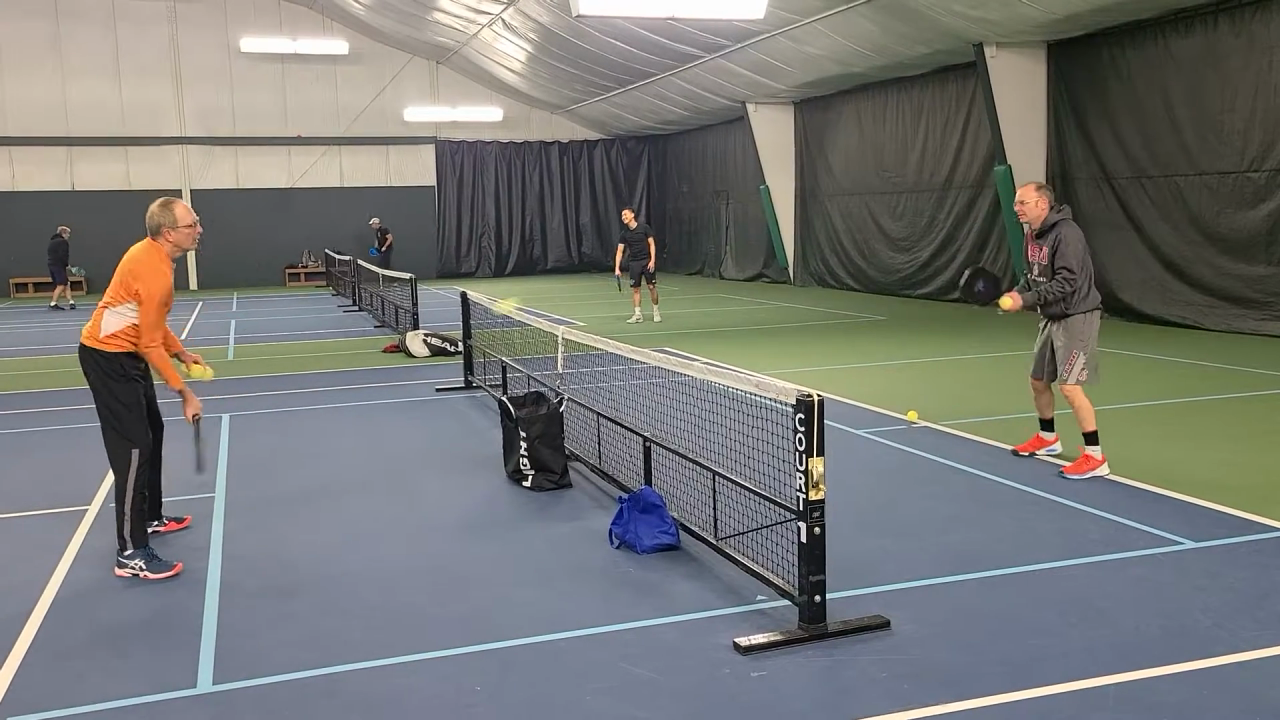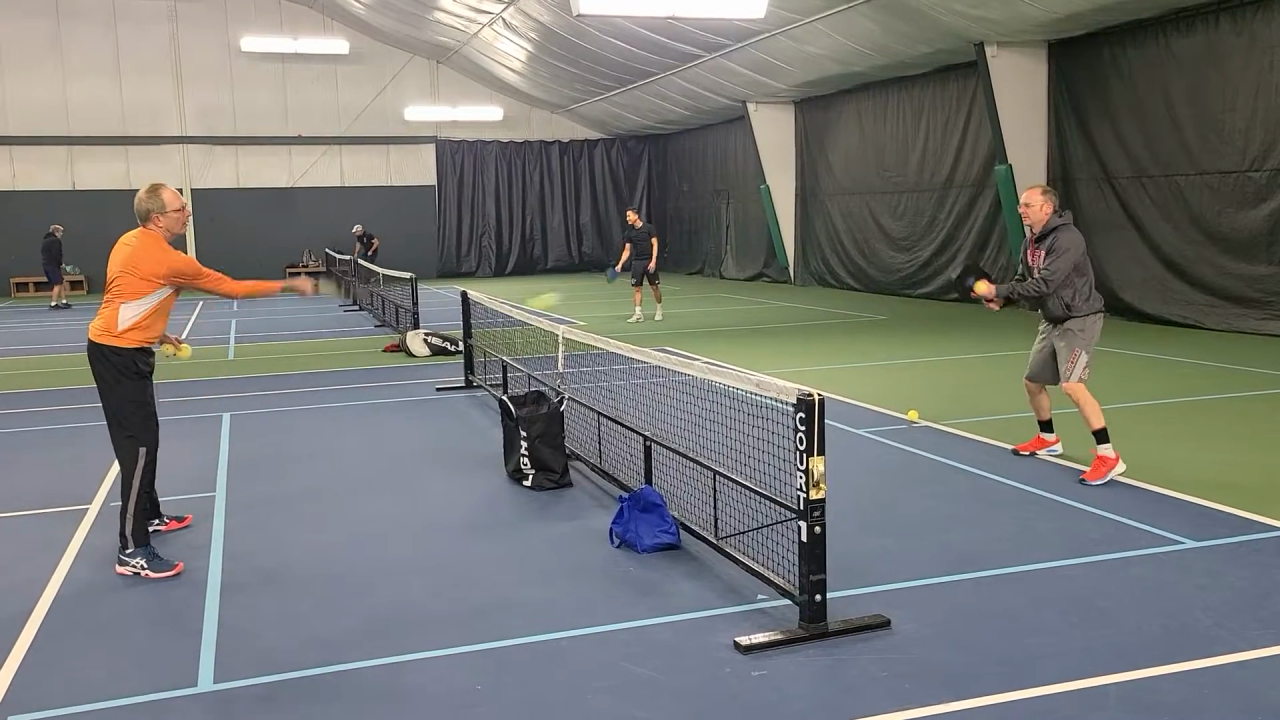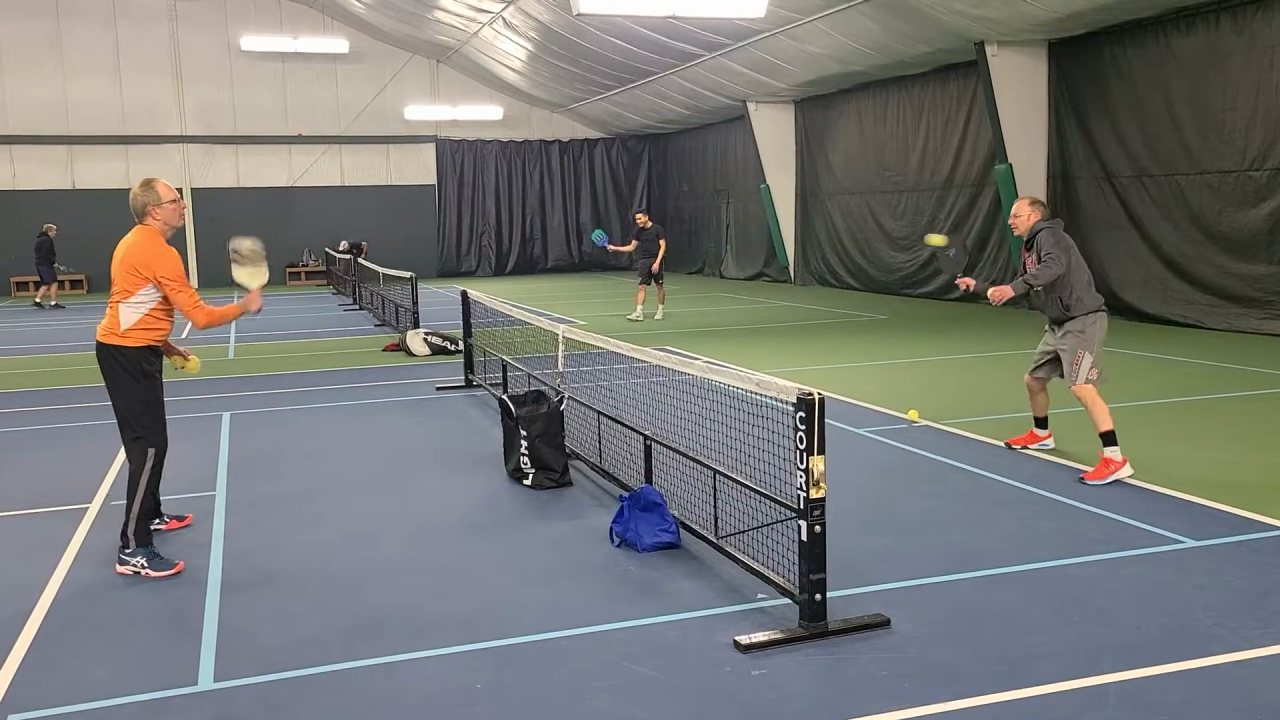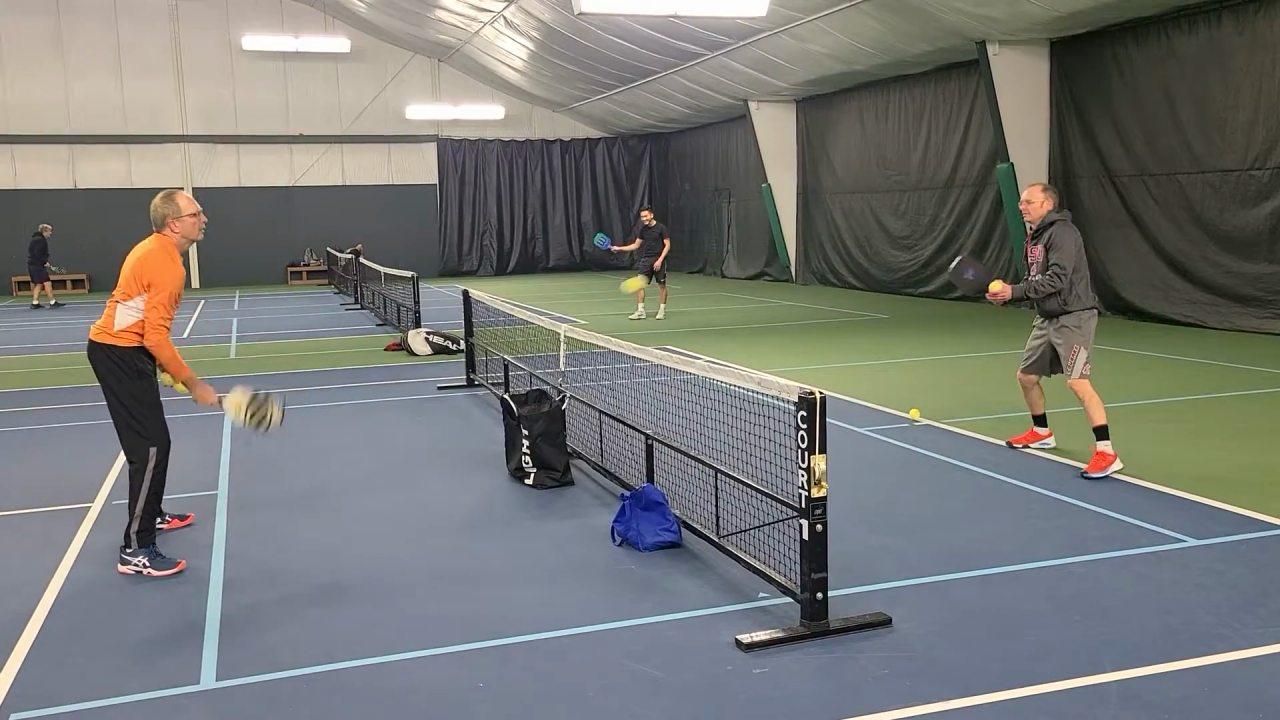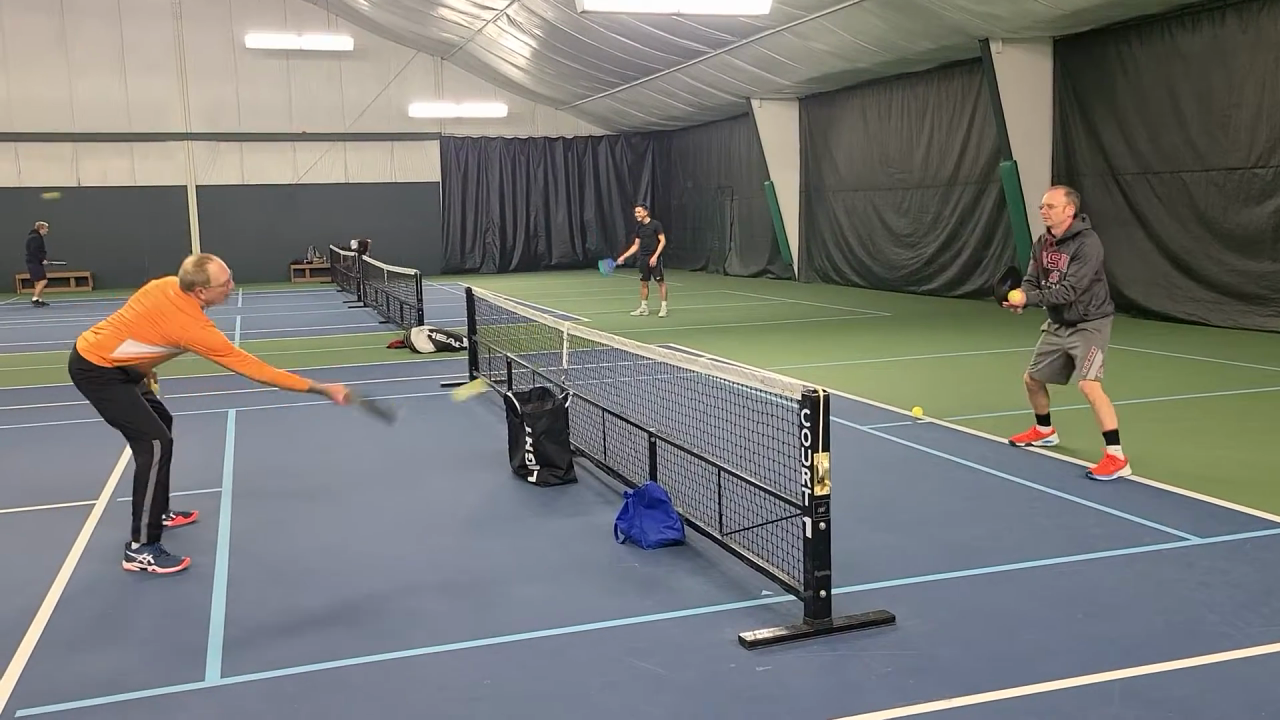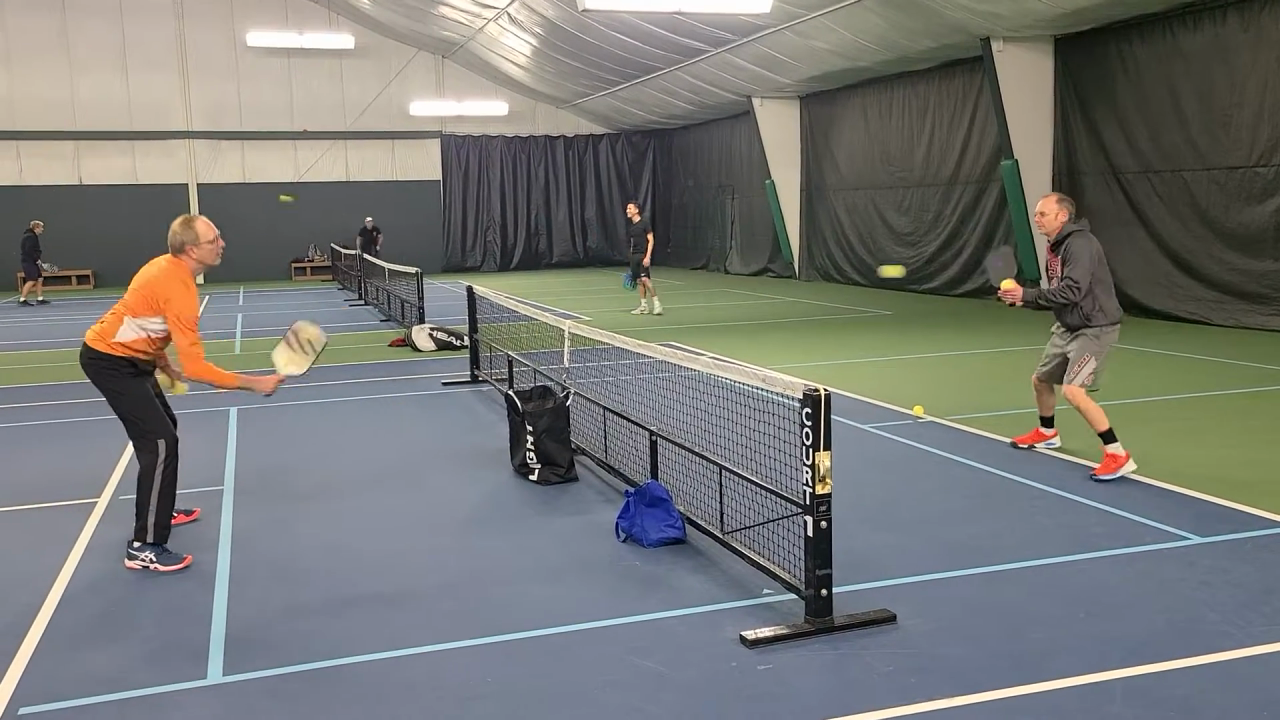
dt=0.3s
person 1, frame 1
left shoulder: (149, 253)
right shoulder: (156, 276)
right elbow: (153, 345)
left wrist: (183, 352)
right wrist: (185, 394)
left hip: (122, 353)
right hip: (109, 357)
left knee: (151, 433)
right knee: (133, 446)
left ankle: (149, 516)
right ankle: (131, 552)
person 1, frame 2
left shoulder: (131, 241)
right shoulder: (167, 260)
right elbow: (230, 288)
left wrist: (157, 334)
right wrist: (287, 284)
left hip: (119, 349)
right hip: (119, 355)
left knee: (144, 436)
right knee: (138, 445)
left ankle: (148, 514)
right ankle: (133, 551)
person 1, frame 3
left shoulder: (136, 241)
right shoulder: (160, 253)
right elbow: (198, 315)
left wrist: (165, 344)
right wrist: (243, 307)
left hip: (128, 349)
right hip: (130, 354)
left knee: (149, 440)
right knee: (150, 447)
left ankle: (149, 514)
right ankle: (133, 551)
person 1, frame 4
left shoulder: (152, 249)
right shoulder: (168, 264)
right elbow: (156, 338)
left wrist: (165, 364)
right wrist: (194, 384)
left hip: (117, 348)
right hip: (119, 353)
left knee: (146, 438)
right knee: (152, 444)
left ankle: (150, 513)
right ankle: (136, 550)
person 1, frame 5
left shoulder: (167, 287)
right shoulder: (193, 326)
right elbow: (258, 370)
left wrist: (143, 372)
right wrist: (323, 388)
left hip: (105, 360)
right hip: (95, 370)
left knee: (160, 424)
right knee: (154, 442)
left ankle: (155, 512)
right ankle: (141, 549)
person 1, frame 6
left shoulder: (165, 265)
right shoulder: (181, 293)
right elbow: (194, 366)
left wrist: (164, 366)
right wrist: (252, 383)
left hip: (121, 356)
right hip: (108, 361)
left knee: (163, 426)
right knee: (160, 441)
left ankle: (158, 508)
right ankle: (144, 547)
person 2, frame 1
left shoulder: (1066, 233)
right shoulder: (1031, 236)
left elbow: (1065, 283)
left wrist: (1026, 300)
right wrist: (1017, 294)
left hip: (1078, 318)
right hip: (1051, 320)
left knee: (1070, 388)
right knee: (1037, 381)
left ankle: (1094, 457)
right ankle: (1047, 439)
person 2, frame 2
left shoulder: (1066, 238)
right shoulder: (1031, 241)
left elbow: (1046, 283)
right elbow: (1023, 280)
left wrist: (999, 291)
right wrist: (1000, 297)
left hip: (1079, 321)
right hip: (1052, 322)
left knee: (1072, 386)
right knee: (1033, 382)
left ankle: (1108, 456)
right ankle: (1048, 439)
person 2, frame 3
left shoulder: (1048, 235)
right shoulder: (1030, 247)
left elbow: (1054, 267)
right elbow: (1021, 290)
left wrist: (1014, 288)
right wrist: (980, 286)
left hip: (1083, 321)
right hip: (1060, 324)
left knee: (1082, 388)
right knee: (1034, 378)
left ankle: (1115, 459)
right ankle: (1041, 434)
person 2, frame 4
left shoulder: (1062, 232)
right shoulder: (1034, 238)
left elbow: (1057, 278)
left wrist: (1014, 291)
right wrist: (1005, 291)
left hip: (1074, 317)
right hip: (1048, 318)
left knee: (1078, 382)
right knee: (1026, 376)
left ankle: (1106, 453)
right ankle: (1042, 432)
person 2, frame 5
left shoulder: (1087, 243)
right shoulder: (1042, 243)
left elbow: (1072, 290)
right elbow: (1032, 281)
left wrist: (1029, 299)
right wrist: (1021, 298)
left hip: (1090, 324)
right hip: (1057, 324)
left knee: (1089, 386)
right knee: (1033, 379)
left ankle: (1116, 458)
right ankle: (1044, 431)
person 2, frame 6
left shoulder: (1080, 243)
right shoulder: (1056, 248)
left elbow: (1073, 290)
right elbow: (1055, 293)
left wrist: (1027, 295)
right wrist: (1020, 297)
left hip: (1095, 329)
right hip: (1067, 328)
left knee: (1073, 391)
right knee: (1040, 380)
left ankle: (1117, 454)
right ankle: (1047, 433)
